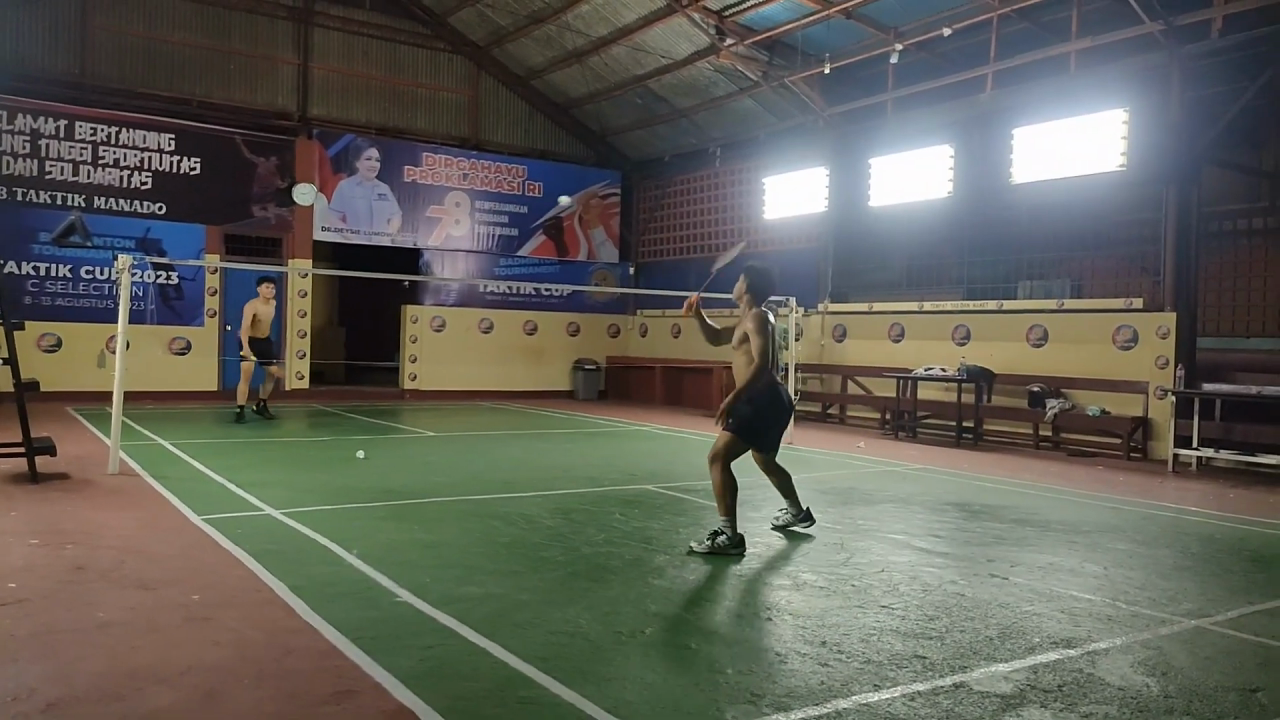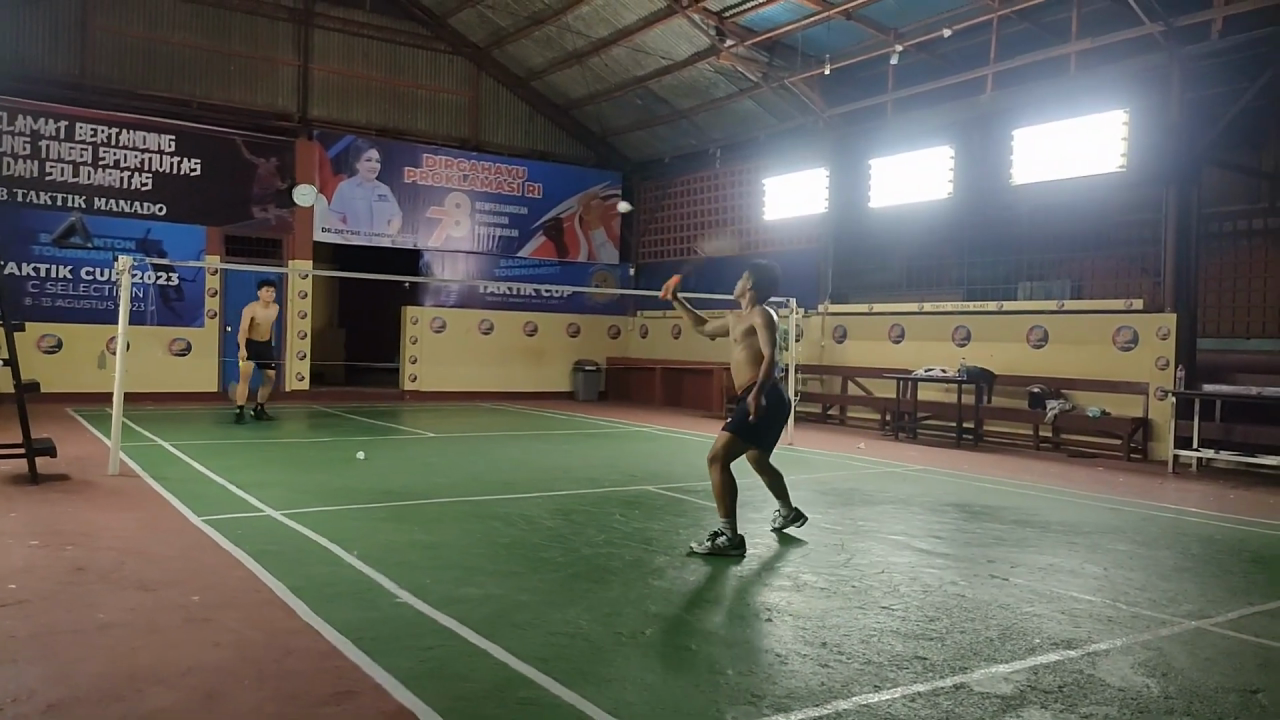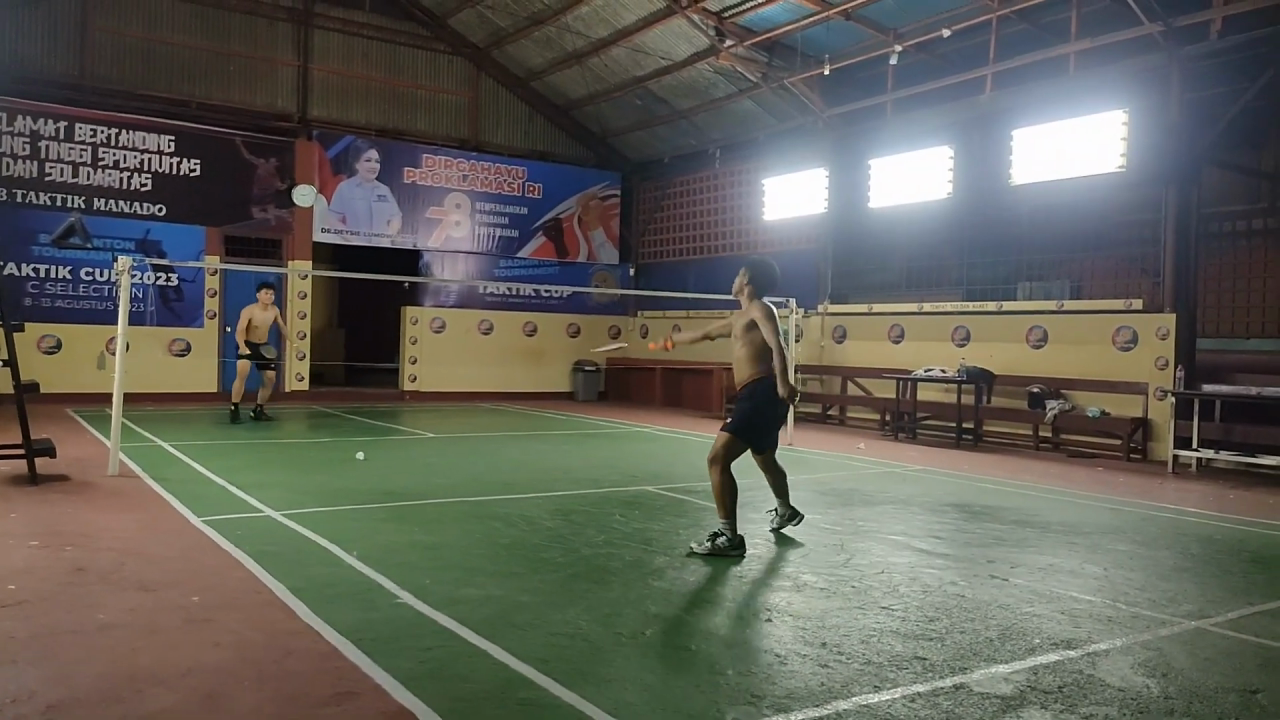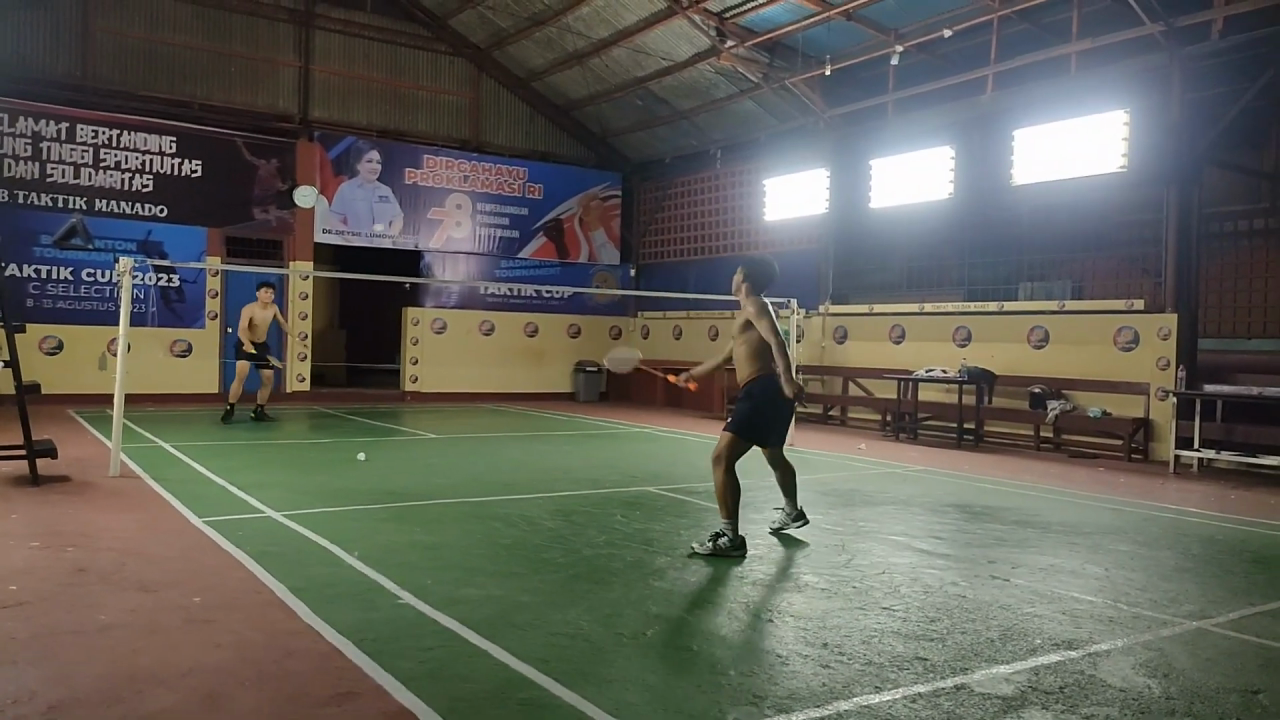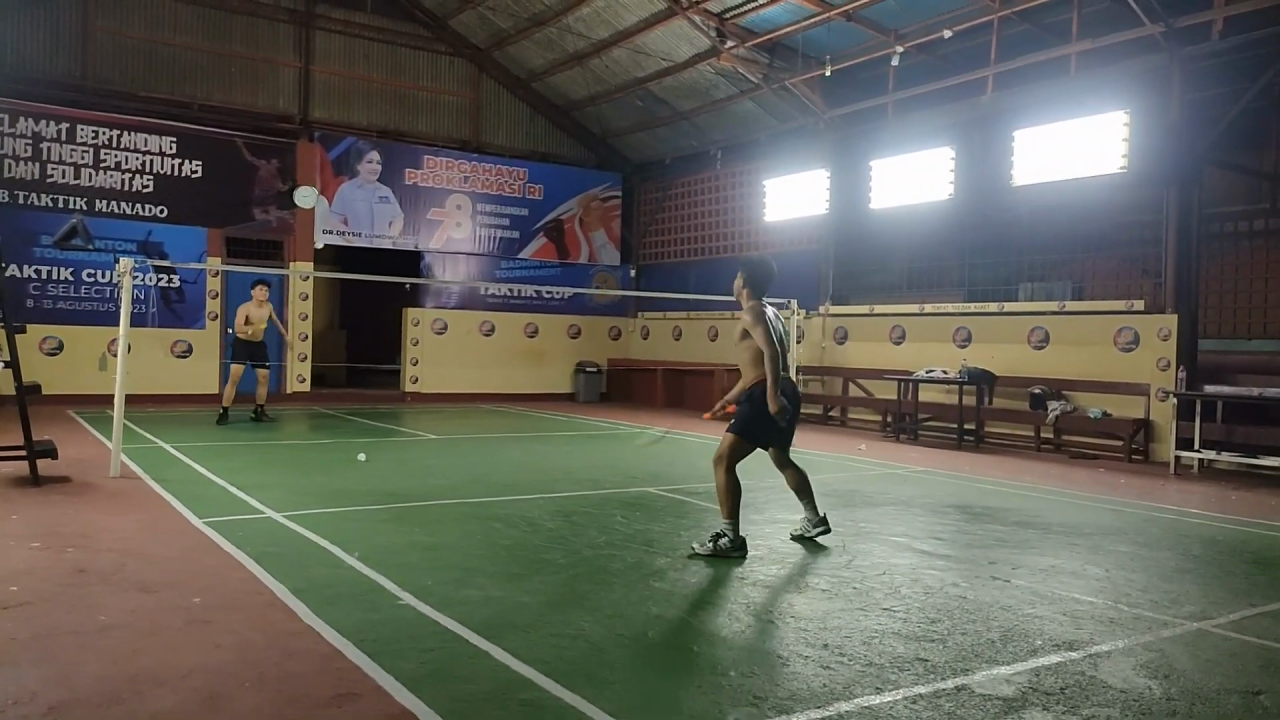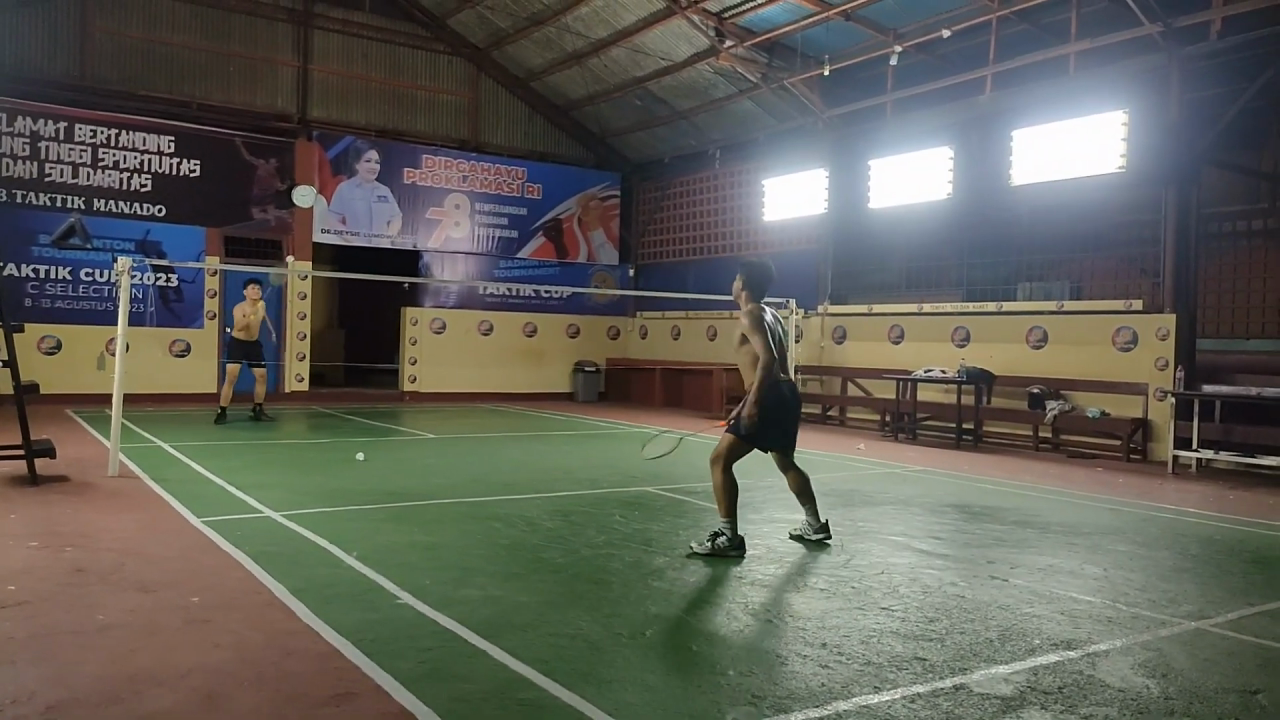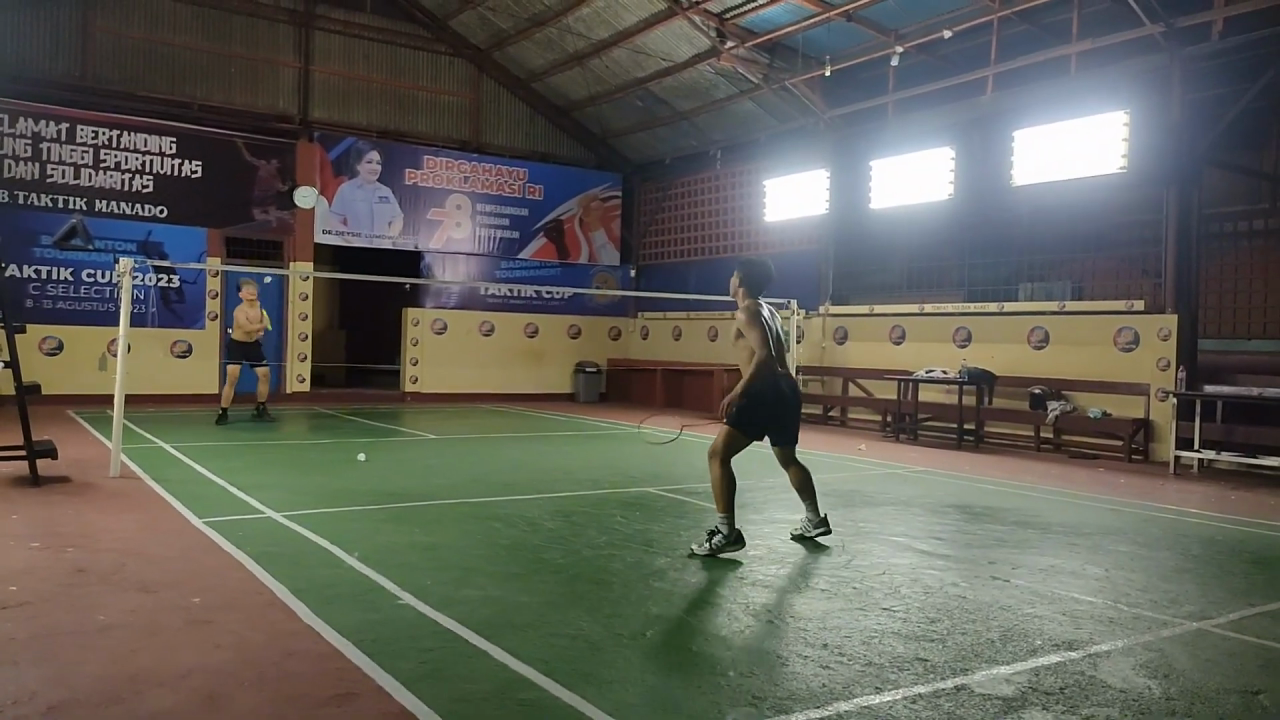
dt=0.1s
person 1, frame 1
left shoulder: (756, 317)
right shoulder: (747, 319)
left elbow: (761, 364)
right elbow: (715, 336)
left wrist: (731, 398)
right wrist: (698, 314)
left hip: (763, 400)
right hip: (771, 400)
left knee: (718, 458)
right knee: (764, 461)
left ankle: (729, 535)
right ankle: (797, 512)
person 1, frame 2
left shoulder: (761, 314)
right shoulder: (737, 319)
left elbow: (770, 357)
right elbow: (702, 325)
left wrist: (757, 393)
right wrist: (677, 301)
left hip: (764, 399)
right hip: (764, 401)
left knee: (717, 459)
right knee: (758, 461)
left ankle: (729, 536)
right ankle: (788, 512)
person 1, frame 3
left shoulder: (760, 308)
right shoulder: (741, 317)
left elbow: (777, 347)
right elbow: (707, 333)
left wrist: (783, 381)
right wrist: (676, 339)
left hip: (762, 394)
right hip: (757, 398)
left knee: (718, 460)
right knee: (765, 459)
left ankle: (729, 536)
right ankle: (785, 511)
person 1, frame 4
left shoulder: (756, 306)
right shoulder: (749, 312)
left elbow: (777, 343)
right elbow: (730, 354)
left wrist: (787, 379)
right wrist: (696, 372)
left hip: (764, 394)
right hip: (768, 396)
left knee: (721, 460)
right knee: (774, 455)
left ankle: (730, 537)
right ankle: (792, 512)
person 1, frame 5
left shoulder: (752, 312)
right shoulder: (768, 314)
left elbow: (771, 353)
left wrist: (772, 395)
right wrist: (729, 399)
left hip: (765, 397)
right hip: (779, 396)
left knee: (723, 460)
right knee: (782, 461)
left ankle: (731, 537)
right ankle: (814, 520)
person 1, frame 6
left shoulder: (750, 316)
right shoulder: (771, 316)
left elbow: (767, 361)
left wrist: (752, 403)
right wrist: (743, 406)
left hip: (769, 398)
right hip: (787, 395)
left knee: (720, 460)
right knee: (786, 464)
left ankle: (729, 536)
right ankle: (815, 524)
person 1, frame 7
left shoulder: (746, 311)
right shoulder: (767, 311)
left elbow: (765, 355)
left wrist: (736, 393)
right wrist: (743, 394)
left hip: (766, 392)
right hip: (786, 390)
left knee: (718, 455)
right knee: (788, 459)
left ankle: (726, 532)
right ankle: (815, 520)
